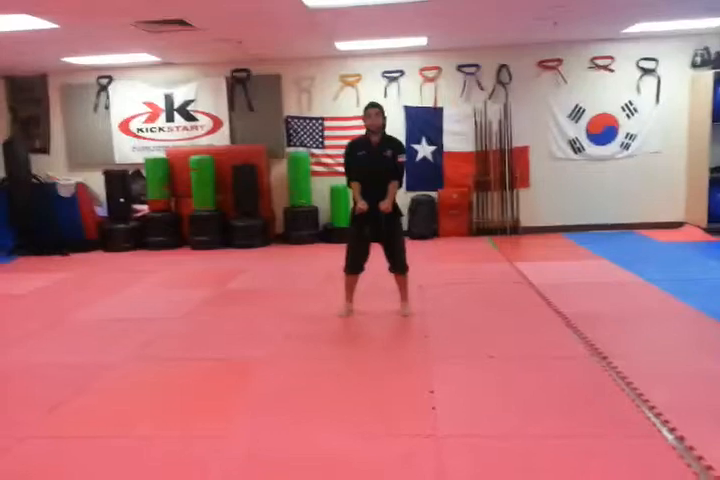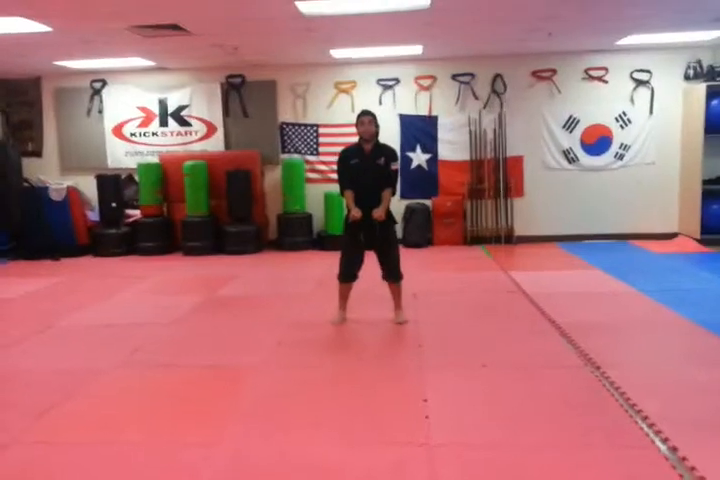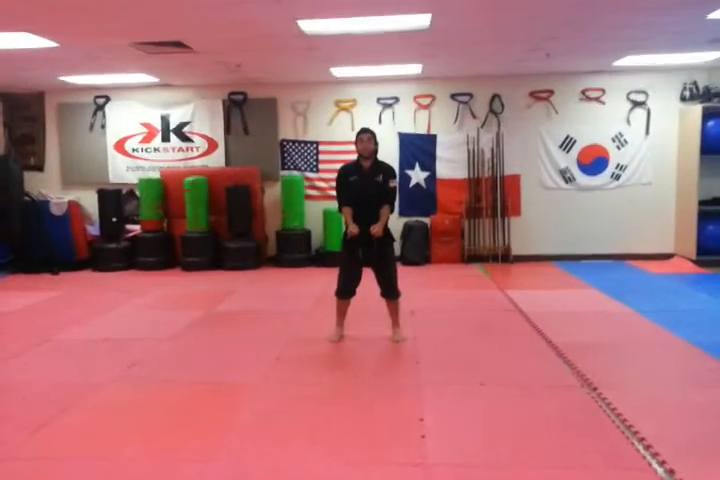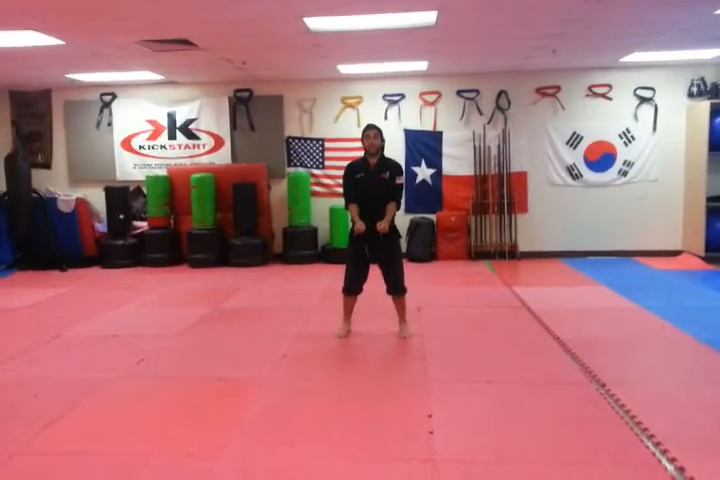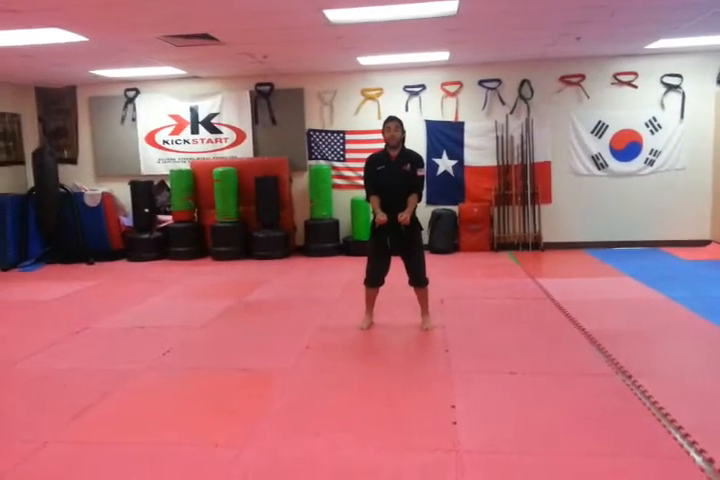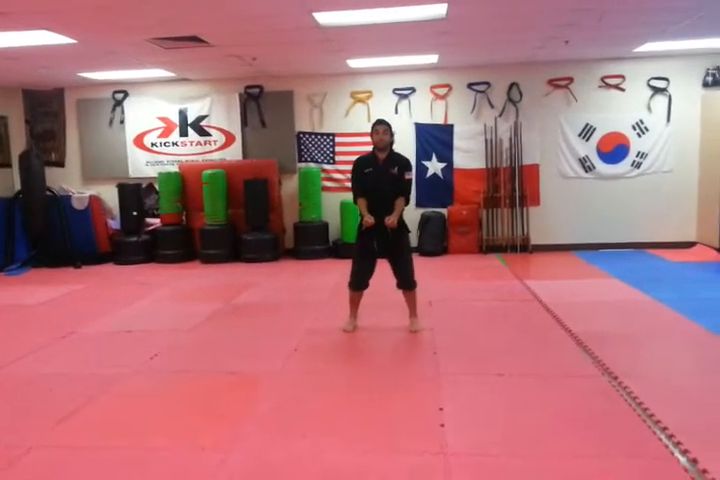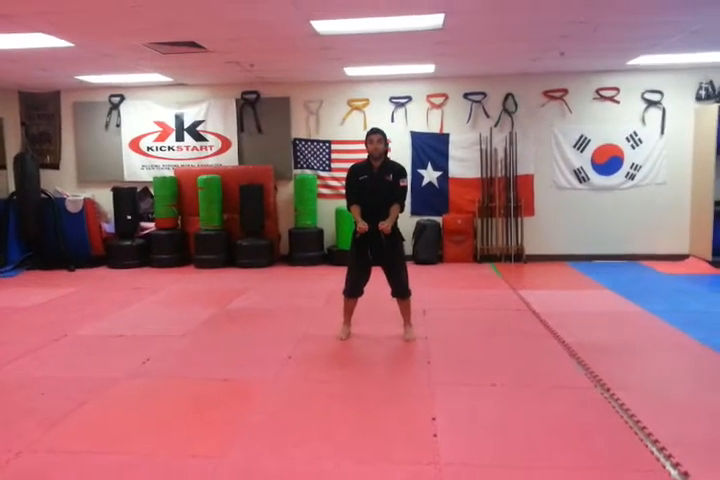
dt=0.5s
person 1, frame 1
left shoulder: (395, 146)
right shoulder: (354, 147)
left elbow: (396, 177)
right elbow: (352, 178)
left wrist: (389, 200)
right wrist: (359, 200)
left hip: (387, 208)
right hip: (362, 208)
left knee: (398, 257)
right knee: (354, 259)
left ankle: (404, 301)
right ankle: (348, 302)
person 1, frame 2
left shoulder: (388, 153)
right shoulder: (347, 155)
left elbow: (390, 185)
right elbow: (345, 186)
left wrist: (382, 208)
right wrist: (352, 208)
left hip: (381, 216)
right hip: (356, 216)
left knee: (392, 265)
right knee: (347, 267)
left ankle: (398, 309)
right ankle: (341, 310)
person 1, frame 3
left shoulder: (387, 171)
right shoulder: (346, 172)
left elbow: (388, 202)
right elbow: (344, 203)
left wrist: (381, 224)
right wrist: (350, 223)
left hip: (379, 233)
right hip: (354, 233)
left knee: (389, 283)
right knee: (345, 283)
left ankle: (396, 326)
right ankle: (339, 326)
person 1, frame 4
left shoulder: (393, 168)
right shoulder: (352, 168)
left elbow: (395, 199)
right elbow: (350, 200)
left wrist: (387, 220)
right wrist: (357, 220)
left hip: (386, 230)
right hip: (361, 230)
left knee: (396, 279)
right knee: (352, 280)
left ankle: (403, 323)
right ankle: (346, 322)
person 1, frame 5
left shoulder: (414, 159)
right shoulder: (373, 161)
left elbow: (416, 191)
right elbow: (371, 192)
left wrist: (408, 212)
right wrist: (378, 212)
left hip: (407, 221)
right hip: (382, 221)
left knee: (418, 271)
right knee: (374, 272)
left ankle: (425, 315)
right ankle: (369, 314)
person 1, frame 6
left shoulder: (402, 163)
right shoulder: (361, 163)
left elbow: (403, 195)
right elbow: (359, 194)
left wrist: (395, 215)
right wrist: (365, 214)
left hip: (394, 224)
right hip: (368, 225)
left knee: (406, 274)
right knee: (358, 274)
left ankle: (413, 317)
right ankle: (352, 317)
person 1, frame 7
left shoulder: (397, 170)
right shoulder: (356, 170)
left elbow: (399, 201)
right elbow: (352, 201)
left wrist: (390, 221)
right wrist: (359, 221)
left hip: (389, 232)
right hip: (363, 232)
left knee: (400, 282)
right knee: (353, 282)
left ankle: (407, 325)
right ankle: (346, 324)
